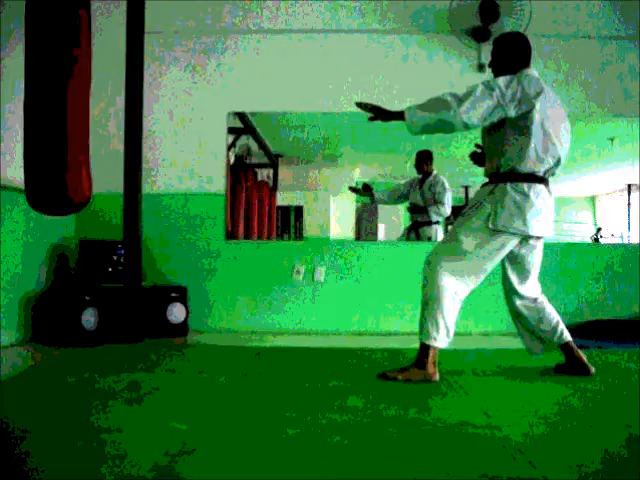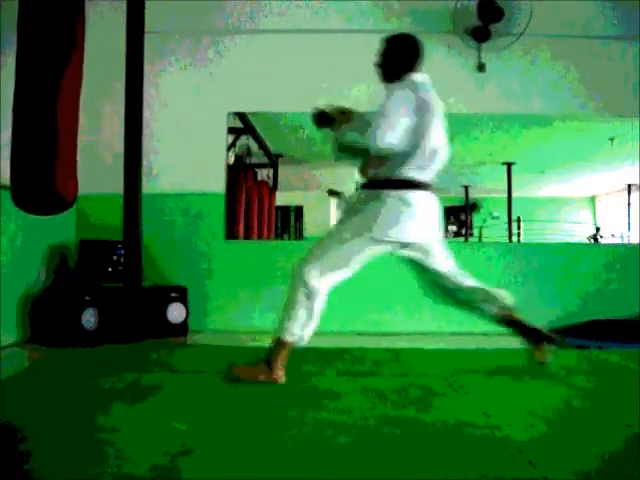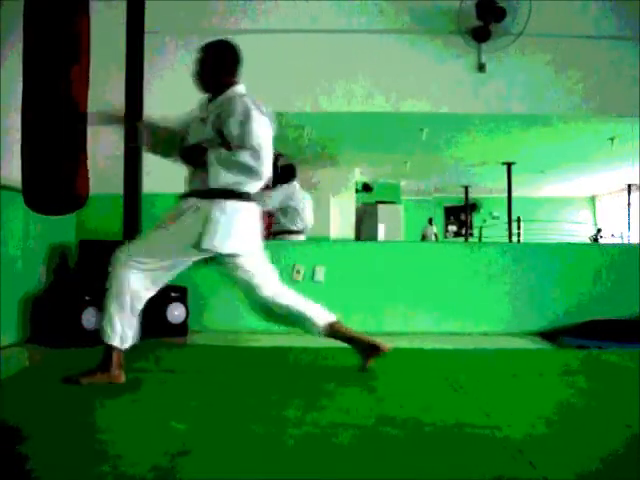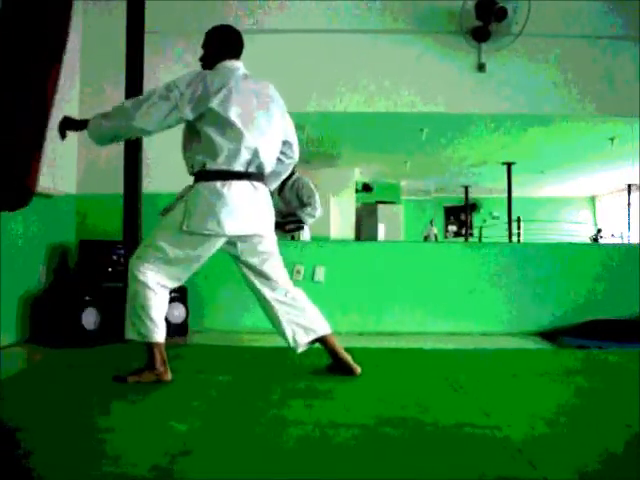
dt=1s
person 1, frame 1
left shoulder: (515, 85)
right shoulder: (551, 100)
left elbow: (458, 110)
left wrist: (396, 115)
right wrist: (494, 159)
left hip: (509, 198)
right hip: (537, 201)
left knee: (443, 266)
right knee: (523, 290)
left ankle: (425, 363)
right ankle: (576, 358)
person 1, frame 2
left shoulder: (404, 94)
right shoulder: (426, 98)
left elbow: (378, 139)
left wrist: (340, 126)
right wrist: (344, 121)
left hip: (390, 205)
right hip: (421, 207)
left knee: (313, 270)
right knee: (452, 279)
left ankle: (273, 364)
right ankle: (530, 332)
person 1, frame 3
left shoulder: (240, 108)
right shoulder: (216, 107)
left elbow: (253, 163)
right elbow: (188, 145)
left wrist: (204, 157)
left hip: (215, 214)
right hip: (231, 216)
left knee: (129, 265)
right knee: (273, 291)
left ankle: (112, 366)
right ankle: (360, 342)
person 1, frame 4
left shoulder: (201, 83)
right shoulder: (269, 92)
left elbow: (141, 114)
right elbow: (289, 151)
left wrist: (83, 125)
left hip: (212, 199)
right hip: (255, 201)
left knee: (147, 268)
right knee: (276, 283)
left ankle: (157, 365)
right ankle: (341, 357)
